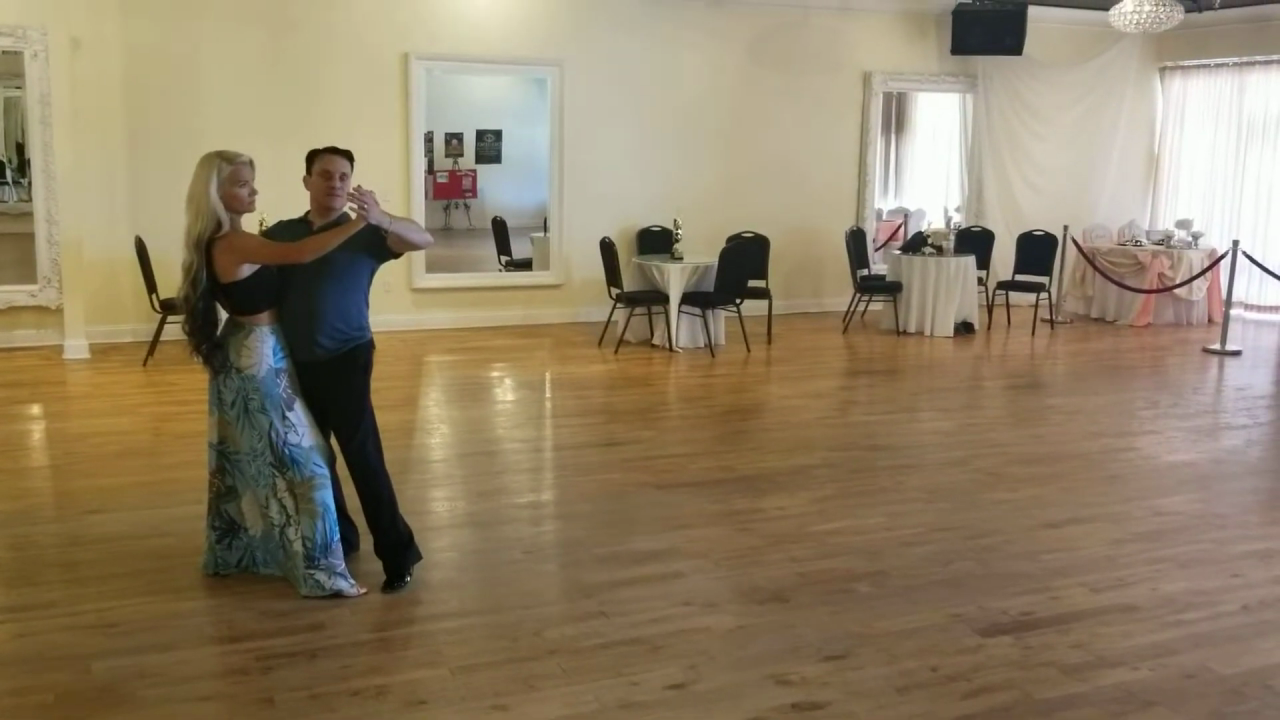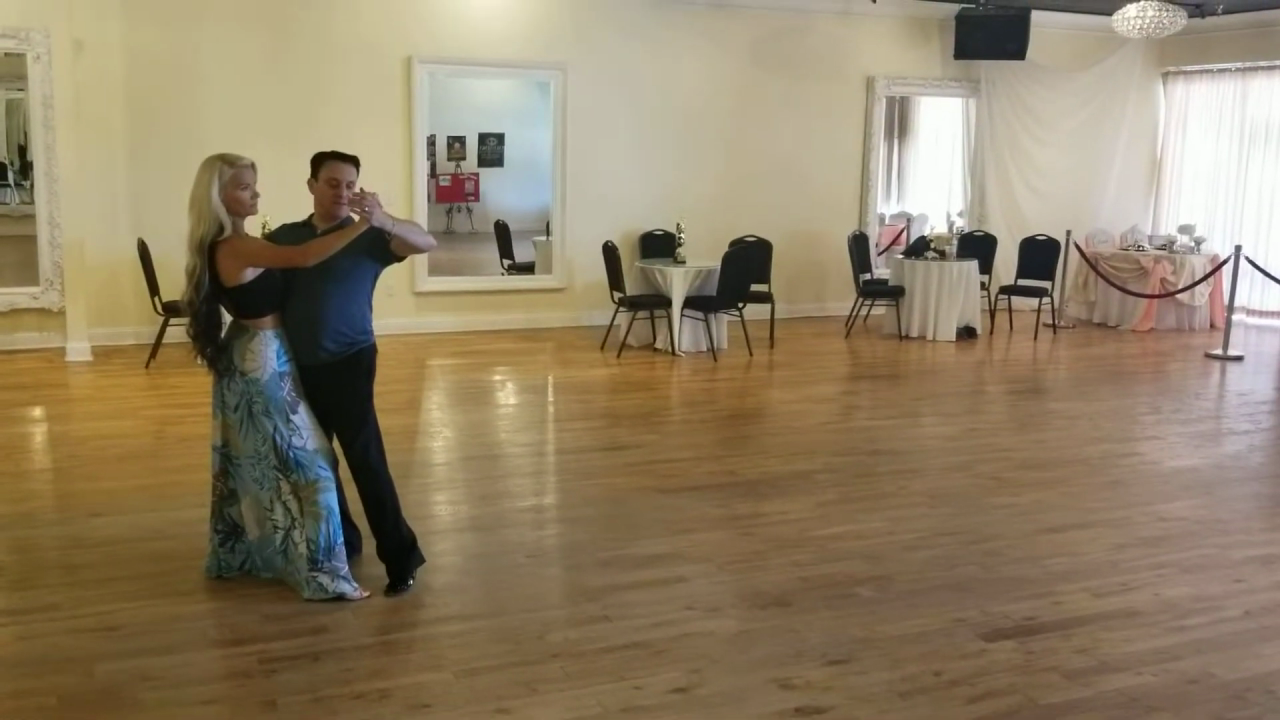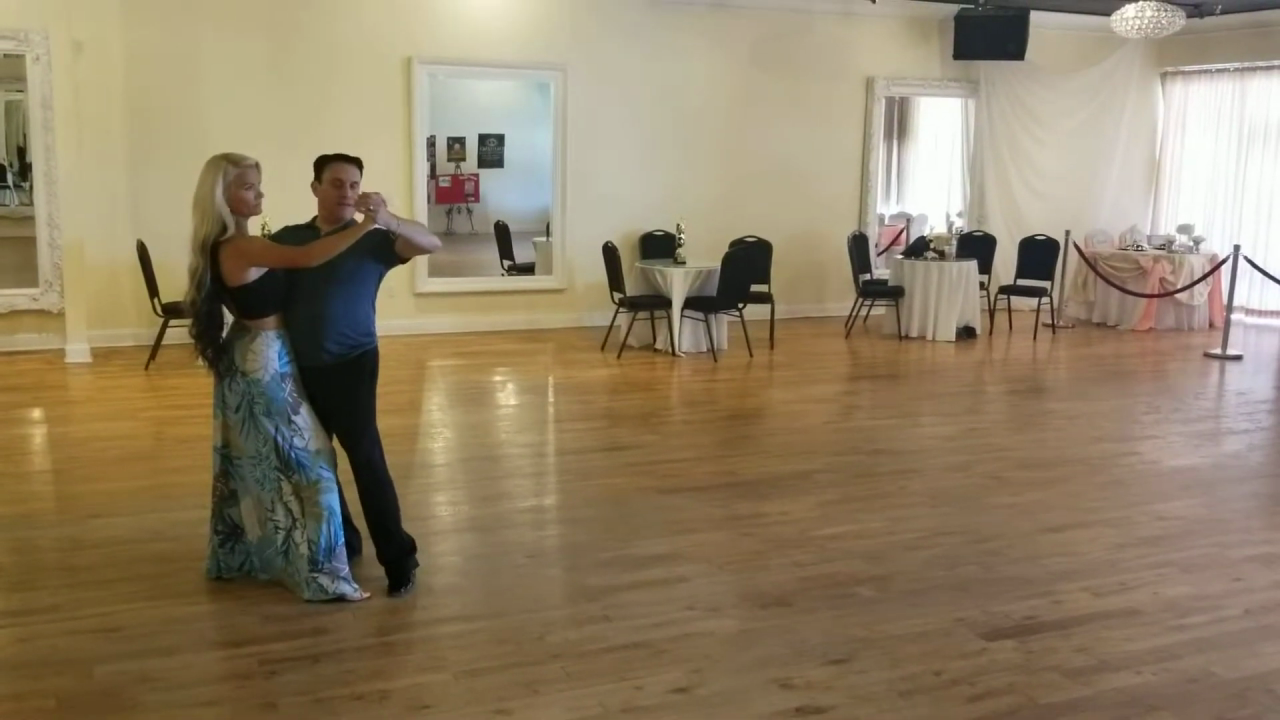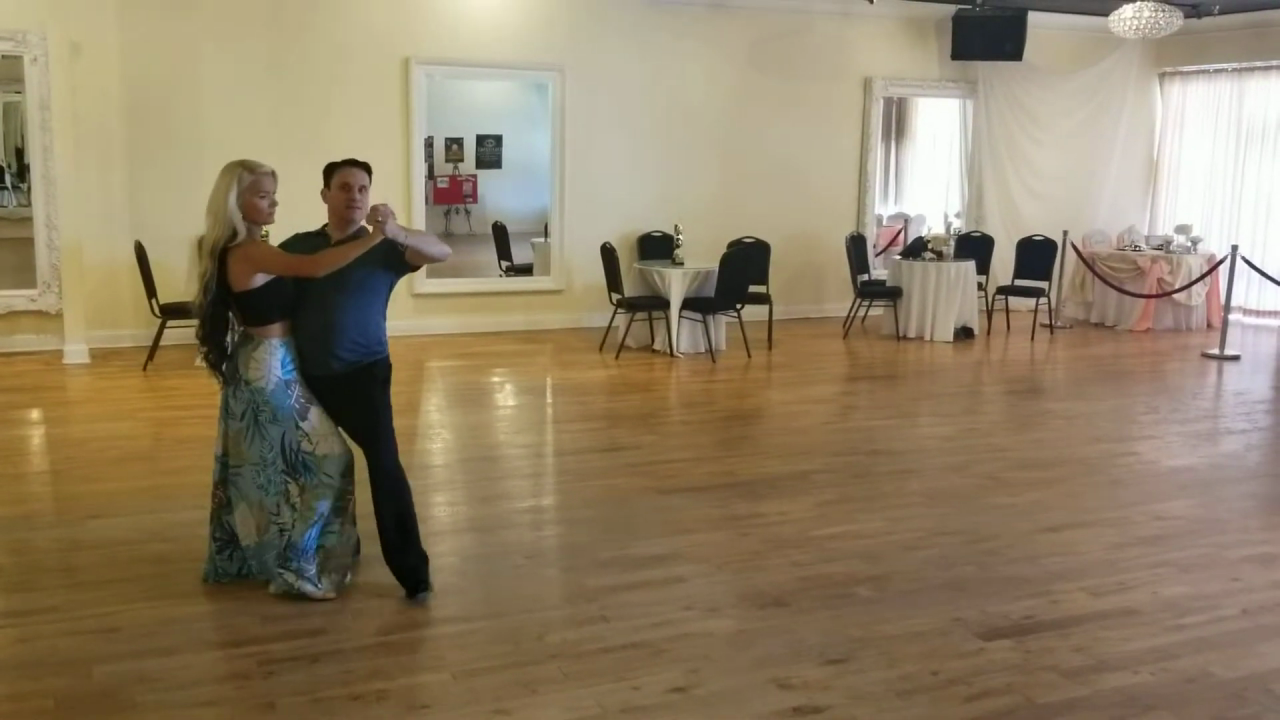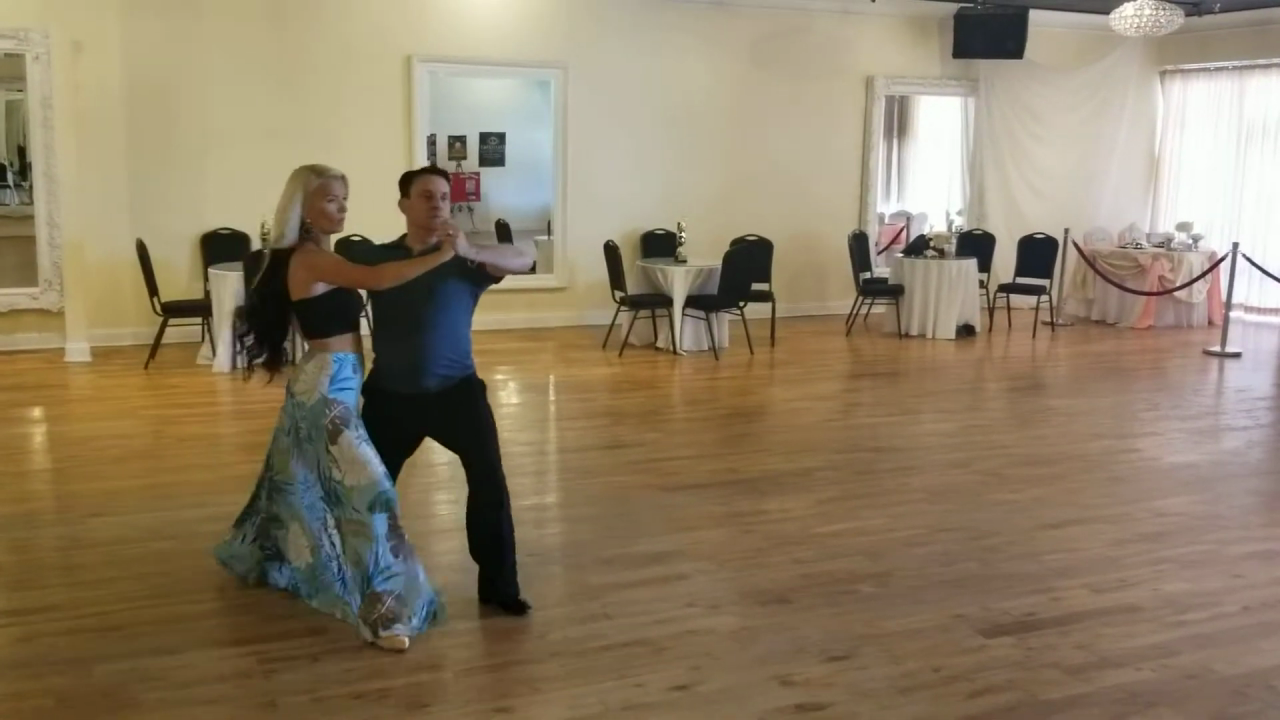
dt=0.5s
person 1, frame 1
left shoulder: (220, 242)
right shoulder: (234, 244)
right elbow: (299, 254)
right wrist: (359, 222)
left hip: (243, 355)
right hip: (257, 357)
left knee: (248, 461)
right knee: (298, 461)
left ankle: (236, 552)
right ankle: (318, 570)
person 1, frame 2
left shoulder: (223, 246)
right shoulder: (237, 247)
right elbow: (302, 258)
right wrist: (361, 225)
left hip: (246, 358)
right hip: (263, 362)
left knee: (250, 464)
right knee: (305, 463)
left ankle: (237, 555)
right ankle: (321, 573)
person 1, frame 3
left shoulder: (225, 246)
right shoulder: (241, 247)
right elbow: (308, 258)
right wrist: (365, 225)
left hip: (246, 358)
right hip: (264, 362)
left knee: (251, 464)
right knee: (307, 464)
left ankle: (238, 557)
right ankle: (320, 573)
person 1, frame 4
left shoulder: (238, 252)
right shoulder: (250, 254)
right elbow: (314, 267)
right wrist: (374, 237)
left hip: (252, 366)
right hip: (270, 370)
left knee: (251, 470)
right knee: (327, 460)
left ankle: (235, 558)
right ankle: (293, 568)
person 1, frame 5
left shoulder: (313, 259)
right shoulder: (311, 259)
right elbow: (376, 279)
right wrist: (441, 256)
left hip: (326, 383)
right hip: (326, 387)
left knee: (297, 486)
right knee: (366, 491)
left ankle: (256, 559)
right ankle: (382, 613)
person 2, frame 1
left shoulder: (364, 234)
right shoulder: (280, 234)
left elbow: (423, 240)
left wrist: (380, 219)
left hip: (345, 361)
right hip: (294, 364)
left knee: (364, 458)
left ankle: (398, 554)
right ankle: (337, 538)
person 2, frame 2
left shoulder: (367, 238)
right shoulder: (283, 237)
left elbow: (426, 243)
left wrist: (382, 220)
left hip: (348, 364)
right hip: (298, 368)
left knee: (366, 460)
left ankle: (401, 557)
right ankle: (339, 540)
person 2, frame 3
left shoulder: (371, 241)
right shoulder: (287, 239)
left elbow: (430, 243)
left wrist: (387, 219)
left hip: (351, 366)
right hip: (299, 370)
left knee: (366, 460)
left ankle: (398, 558)
right ankle: (339, 542)
person 2, frame 4
left shoulder: (383, 249)
right shoulder: (296, 246)
left elbow: (441, 251)
left wrist: (396, 232)
left hip: (363, 374)
right hip: (307, 377)
left knee: (384, 465)
left ankle: (412, 567)
person 2, frame 5
left shoulder: (464, 260)
right shoulder: (372, 257)
left elbow: (522, 261)
left wrist: (469, 250)
left hip: (454, 390)
right hip: (389, 394)
left knee: (488, 477)
left ankle: (498, 583)
